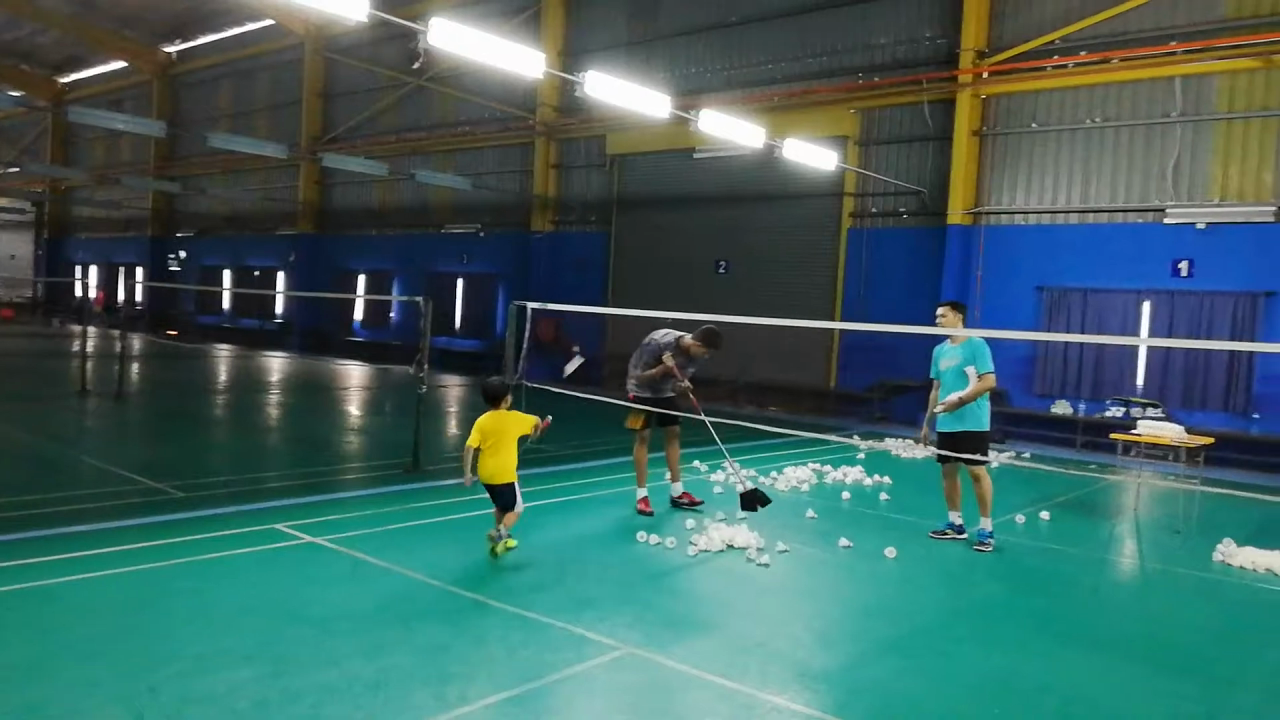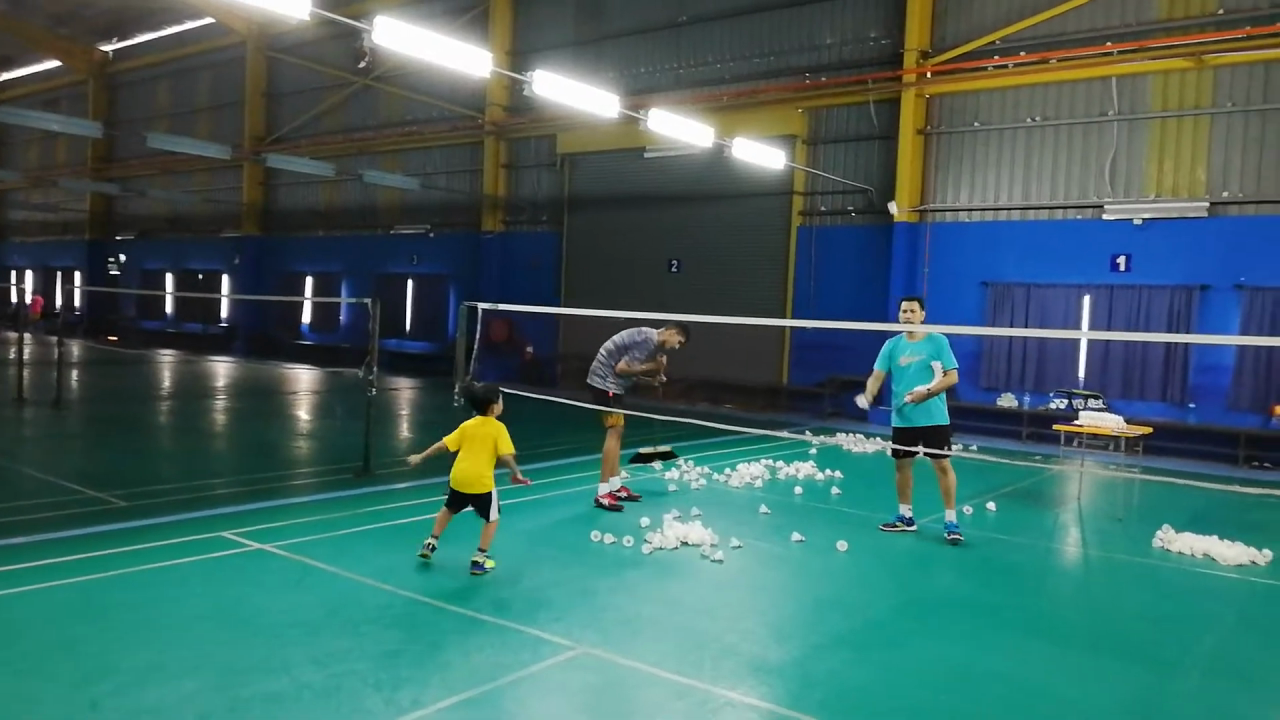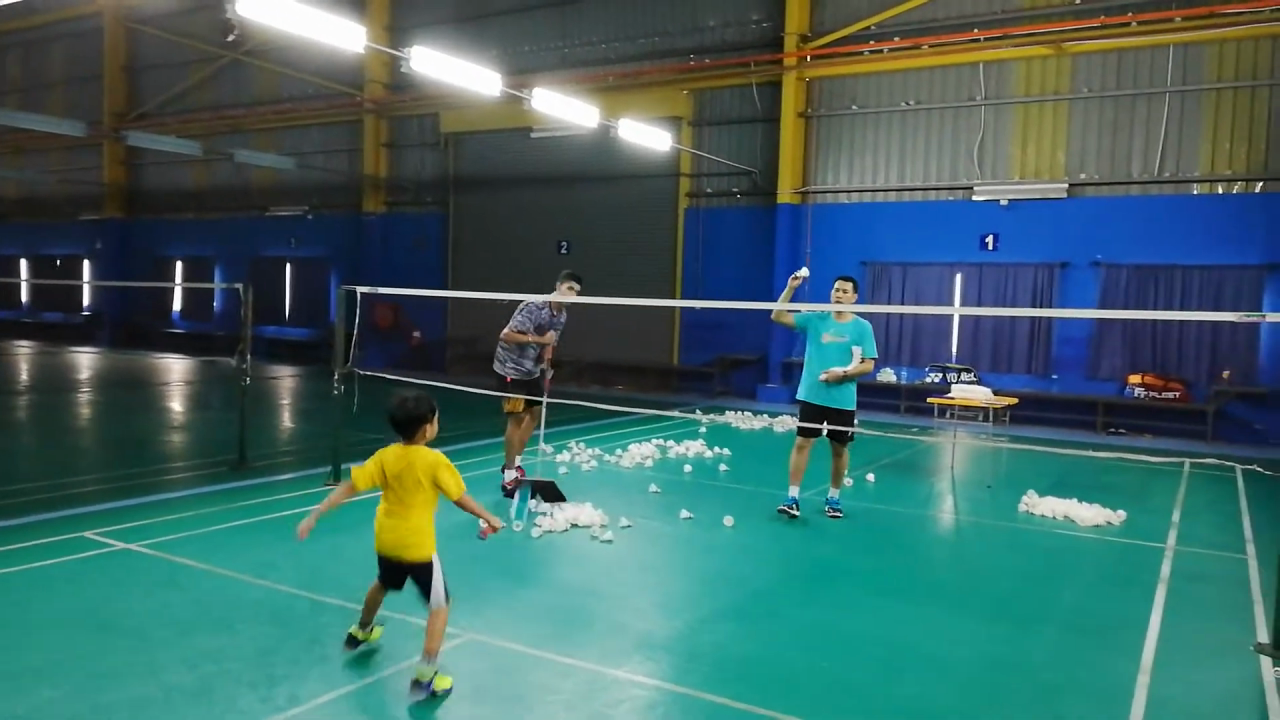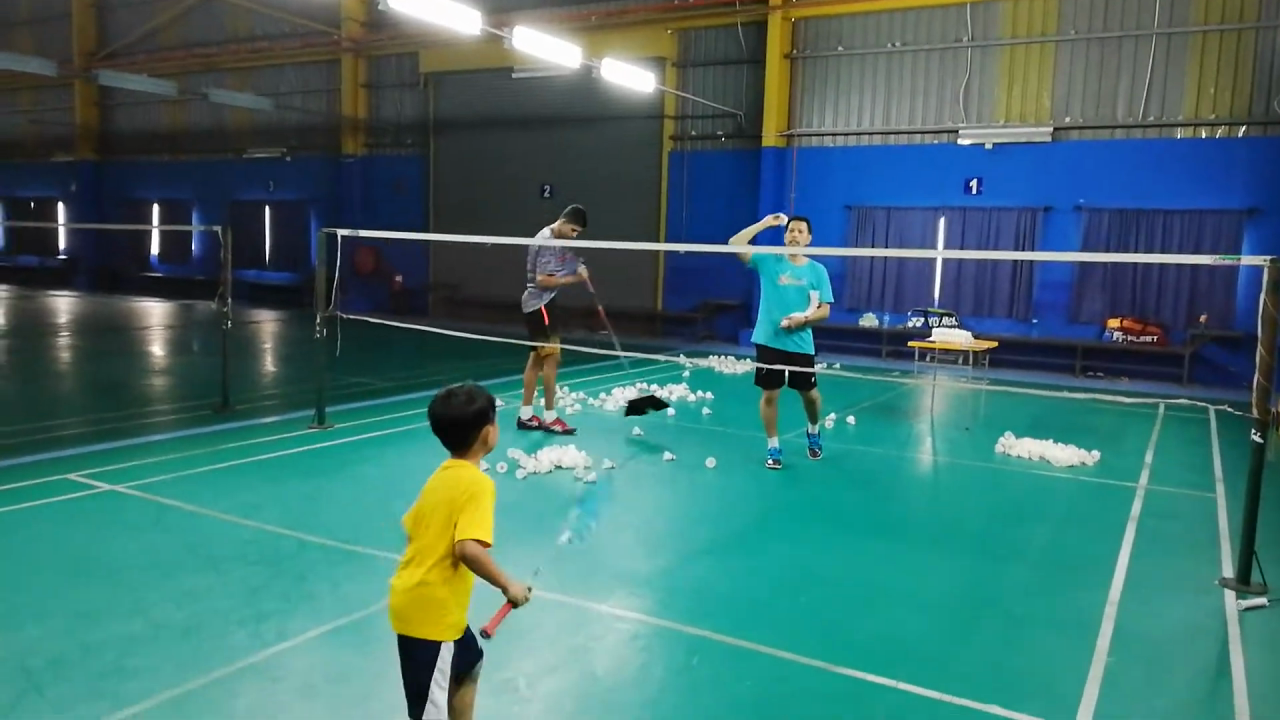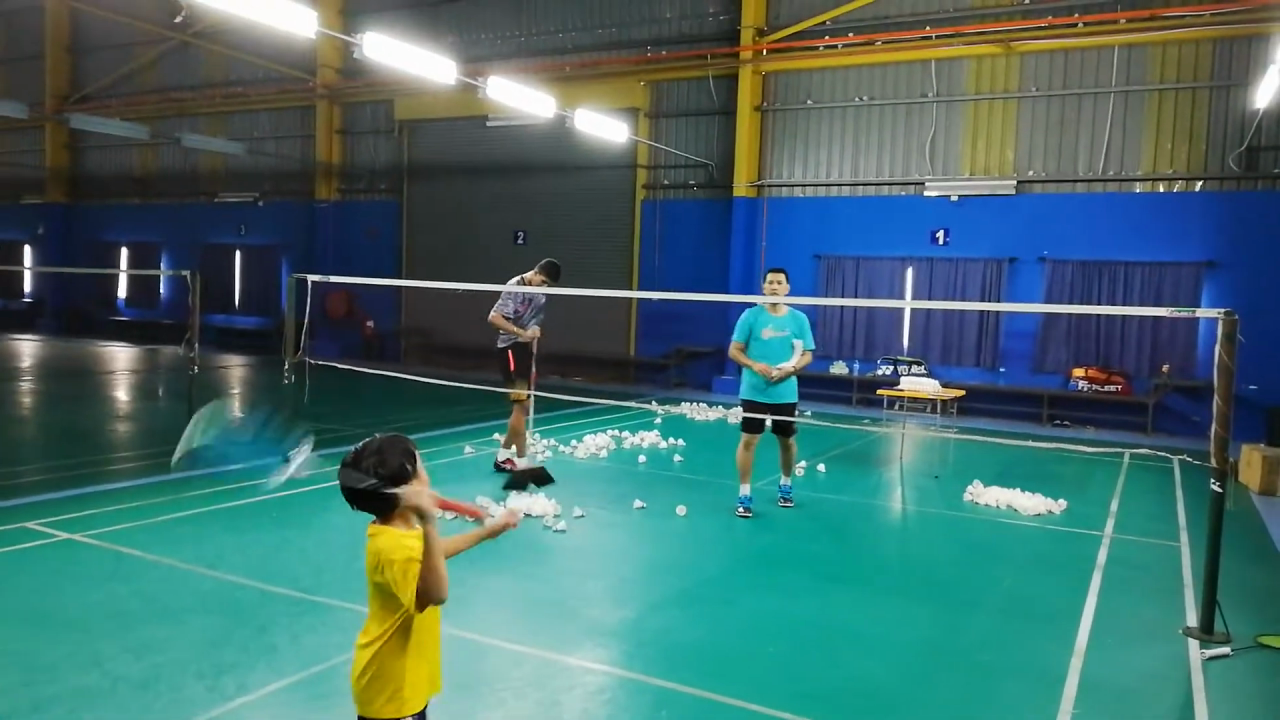
dt=1s
person 1, frame 1
left shoulder: (481, 421)
right shoulder: (514, 418)
left elbow: (469, 447)
right elbow: (537, 421)
left wrist: (467, 472)
left hip: (485, 474)
right hip: (504, 474)
left knee: (501, 504)
right knee: (515, 509)
right ankle: (500, 533)
person 1, frame 2
left shoulder: (467, 426)
right shoulder: (499, 428)
left elbow: (443, 444)
right elbow: (506, 456)
left wrist: (421, 456)
right wrist: (516, 473)
left hip: (458, 480)
right hip: (482, 483)
left knee: (448, 509)
right knee: (492, 519)
left ankle: (431, 543)
right ankle: (479, 559)
person 1, frame 3
left shoulder: (385, 456)
right shoulder: (435, 460)
left elbow: (349, 486)
right elbow: (460, 497)
left wrist: (315, 515)
right wrist: (489, 518)
left hip: (386, 539)
right hip: (417, 545)
left knee: (383, 583)
right knee: (439, 605)
left ankle: (361, 630)
right ankle: (426, 674)
person 1, frame 4
left shoulder: (441, 475)
right shoulder: (477, 484)
right elbow: (468, 549)
right wrist: (508, 586)
left hip: (412, 596)
right hip: (430, 609)
left knee: (467, 666)
person 1, frame 5
left shoulder: (394, 533)
right shoulder: (394, 548)
left elbow: (432, 555)
right elbow: (434, 593)
left wrist: (489, 530)
right wrist: (428, 522)
right hip: (392, 686)
person 2, frame 1
left shoulder: (977, 346)
right shoulder: (939, 350)
left elbow: (989, 382)
left wrist: (959, 400)
right wrist: (927, 421)
left hip: (972, 423)
right hip: (946, 423)
left knee: (977, 471)
right knee: (948, 471)
left ankle: (986, 529)
right ankle: (955, 524)
person 2, frame 2
left shoulder: (938, 342)
right shoulder: (892, 345)
left elbow: (952, 377)
right elbow: (877, 376)
left wrist: (927, 393)
right wrist: (867, 395)
left hip: (934, 417)
right hip: (902, 418)
left knee: (942, 465)
right knee: (902, 465)
left ankle: (951, 521)
right ankle: (905, 516)
person 2, frame 3
left shoulder: (862, 327)
right shoulder: (815, 320)
left elbow: (868, 365)
right elbow: (778, 317)
left wrist: (843, 373)
right wrist: (790, 288)
left hip: (843, 400)
right hip: (811, 396)
left knee: (839, 449)
right knee: (802, 443)
left ankle: (833, 498)
right ankle: (793, 498)
person 2, frame 4
left shoulder: (817, 271)
right shoulder: (769, 261)
left elbow: (824, 310)
right elbow: (734, 244)
left wrist: (804, 318)
right wrist: (765, 223)
left hip: (801, 344)
right hip: (768, 341)
left knee: (810, 393)
right knee: (769, 395)
left ankle: (813, 432)
right ankle: (773, 447)
person 2, frame 5
left shoulder: (799, 319)
right shoulder: (751, 316)
left elbow: (807, 355)
right elbow: (734, 350)
left wrist: (791, 368)
right wrist: (754, 365)
left hip: (786, 392)
right hip: (754, 391)
left knee: (787, 441)
right knee: (748, 440)
left ankle: (785, 485)
right ankle: (744, 495)
person 3, frame 1
left shoulder: (693, 353)
right shoulder: (659, 342)
left elbow: (680, 382)
right elbow: (640, 377)
left wrist: (683, 386)
right wrist: (663, 368)
left hip: (665, 390)
right hip: (642, 389)
left knee: (673, 433)
right knee: (643, 436)
left ankle: (677, 492)
right ankle: (642, 495)
person 3, frame 2
left shoulder: (650, 340)
right shoulder: (647, 341)
right elbow: (621, 369)
left wrist: (651, 379)
right wrist: (651, 366)
left hip: (610, 383)
right hip: (605, 382)
left knee: (617, 431)
right knee: (614, 431)
left ankle: (615, 486)
right ankle: (602, 493)
person 3, frame 3
left shoulder: (562, 316)
right shoulder: (533, 307)
right elbow: (506, 335)
left wrist: (545, 361)
right wrist: (538, 339)
left hip: (530, 369)
right hip: (510, 367)
left knee: (535, 411)
right knee: (516, 417)
left ankle: (514, 463)
right ankle: (509, 477)
person 3, frame 4
left shoulder: (553, 238)
right shoulder: (547, 242)
right elbow: (542, 280)
left wrist: (574, 271)
right wrist: (573, 278)
left hip: (540, 303)
right hip: (540, 304)
left knee: (537, 358)
right knee: (552, 357)
left ankle: (526, 415)
right ankle: (550, 417)
person 3, frame 5
left shoulder: (537, 292)
right shoulder: (515, 288)
right elbow: (494, 318)
right wrist: (522, 333)
left hip: (526, 349)
right hip: (512, 349)
left knee: (524, 406)
right knee: (521, 405)
left ankle: (503, 456)
right ankle: (521, 462)
